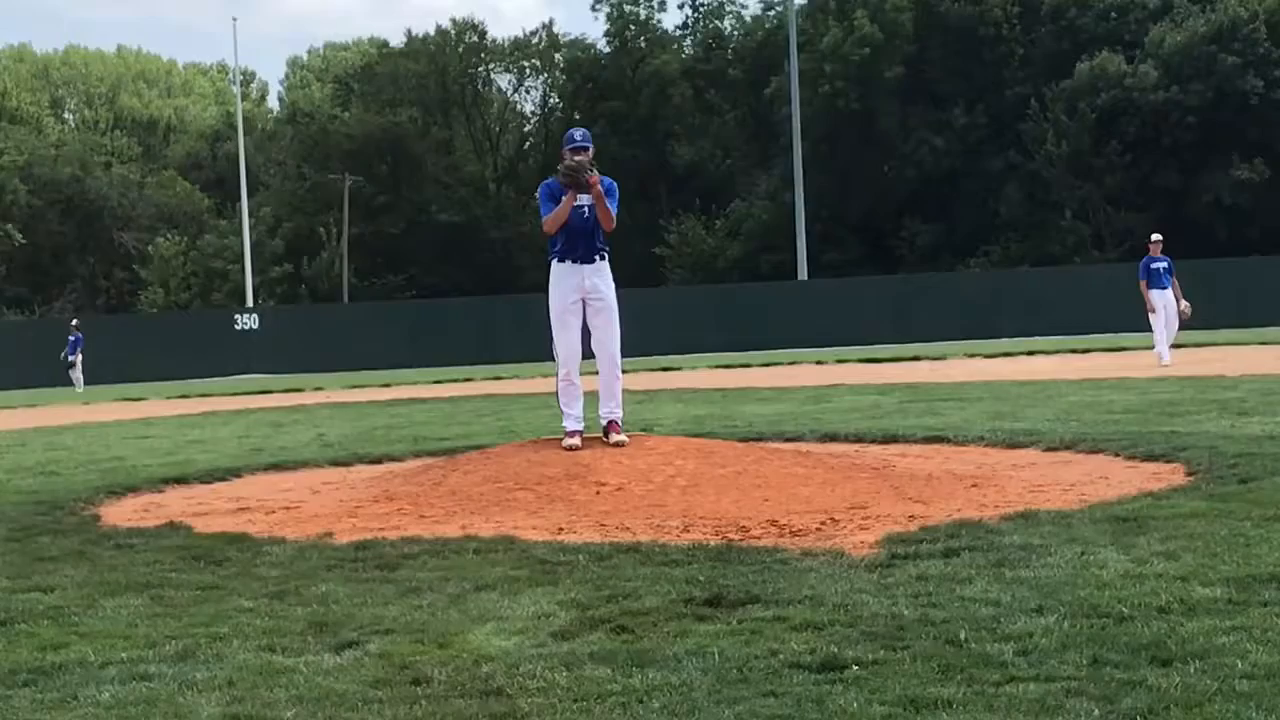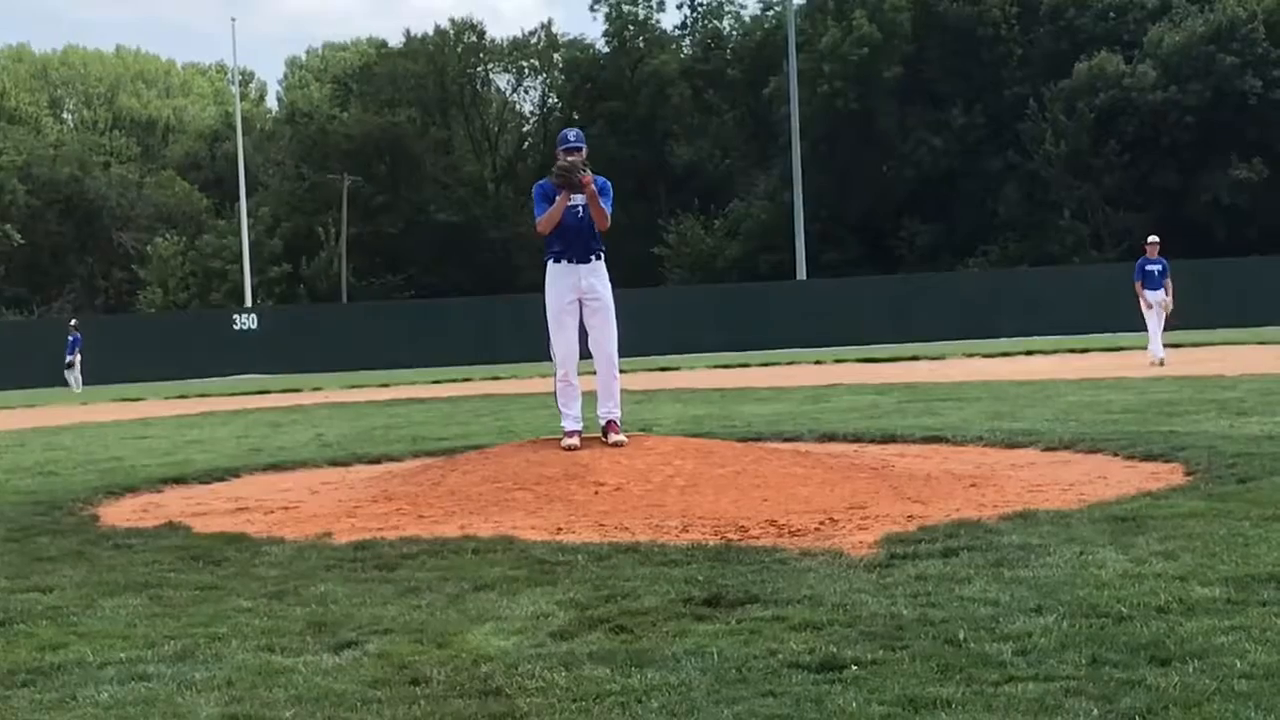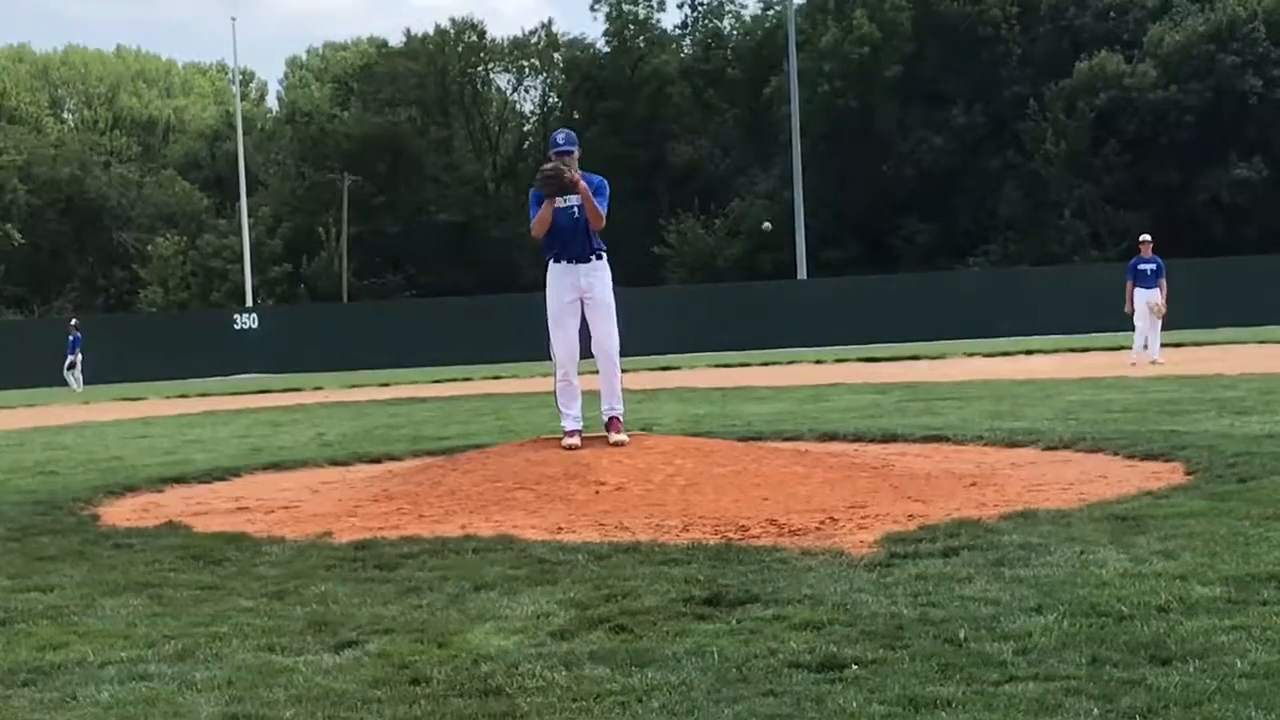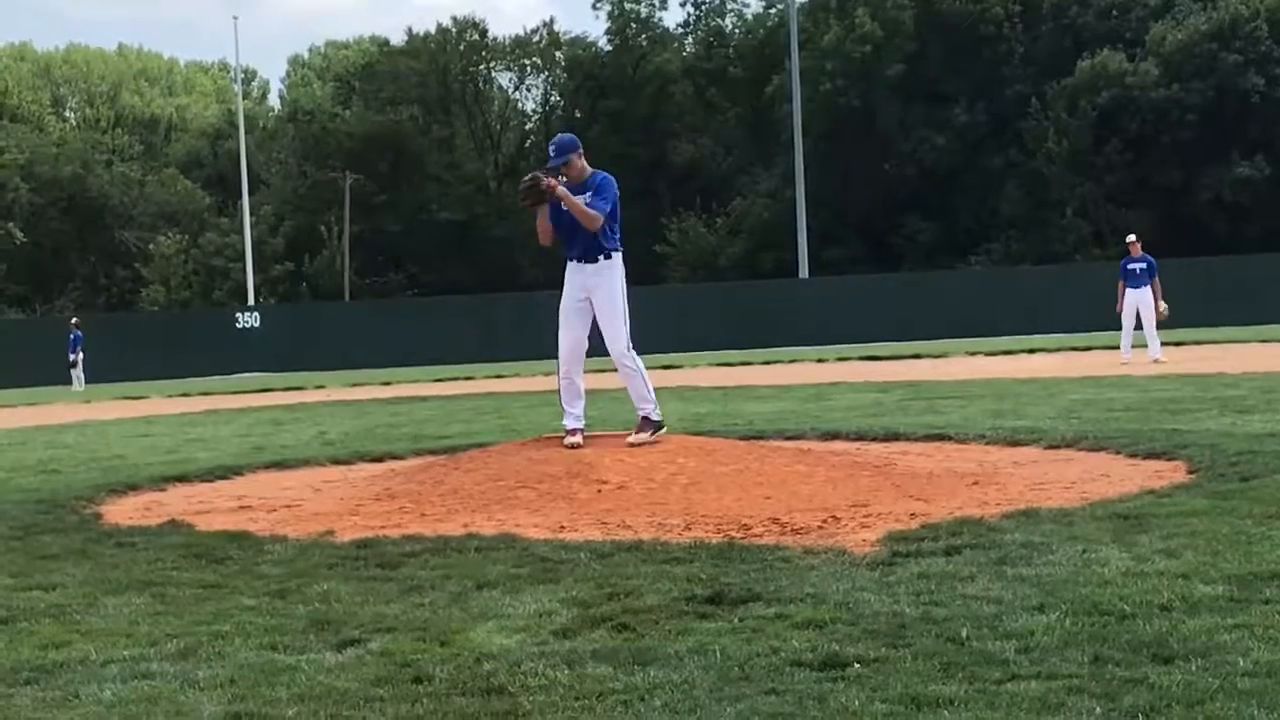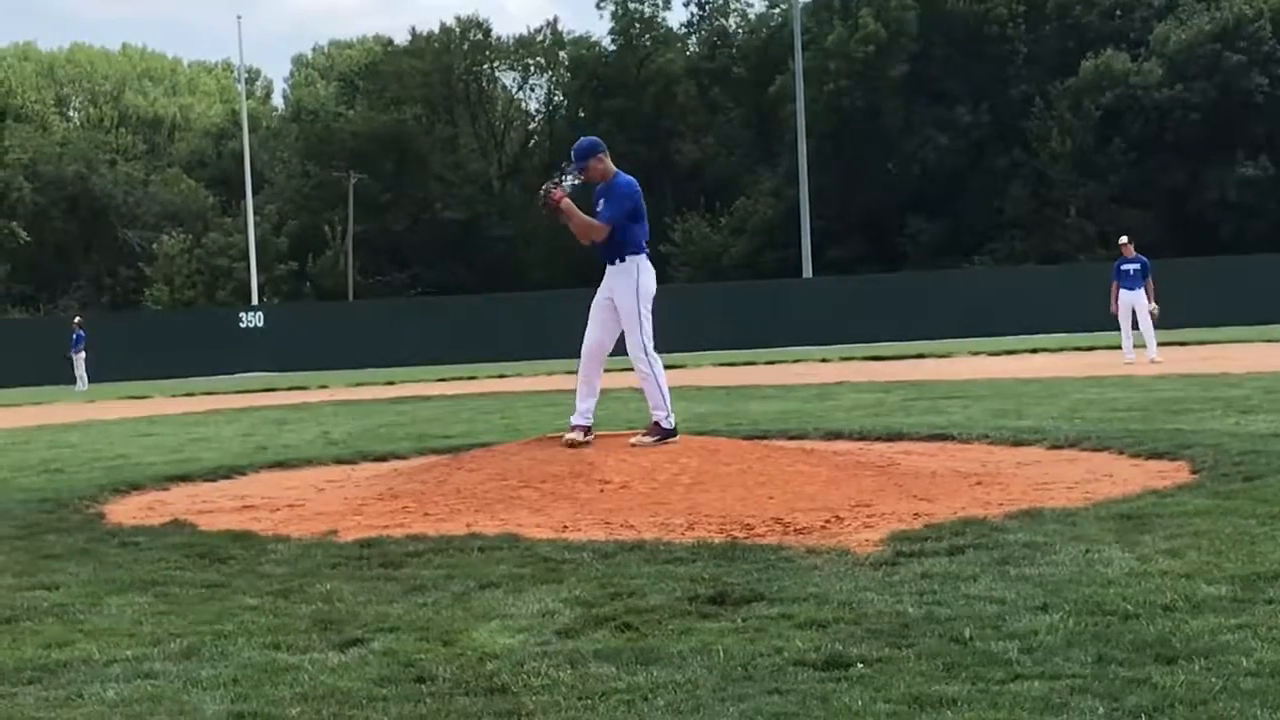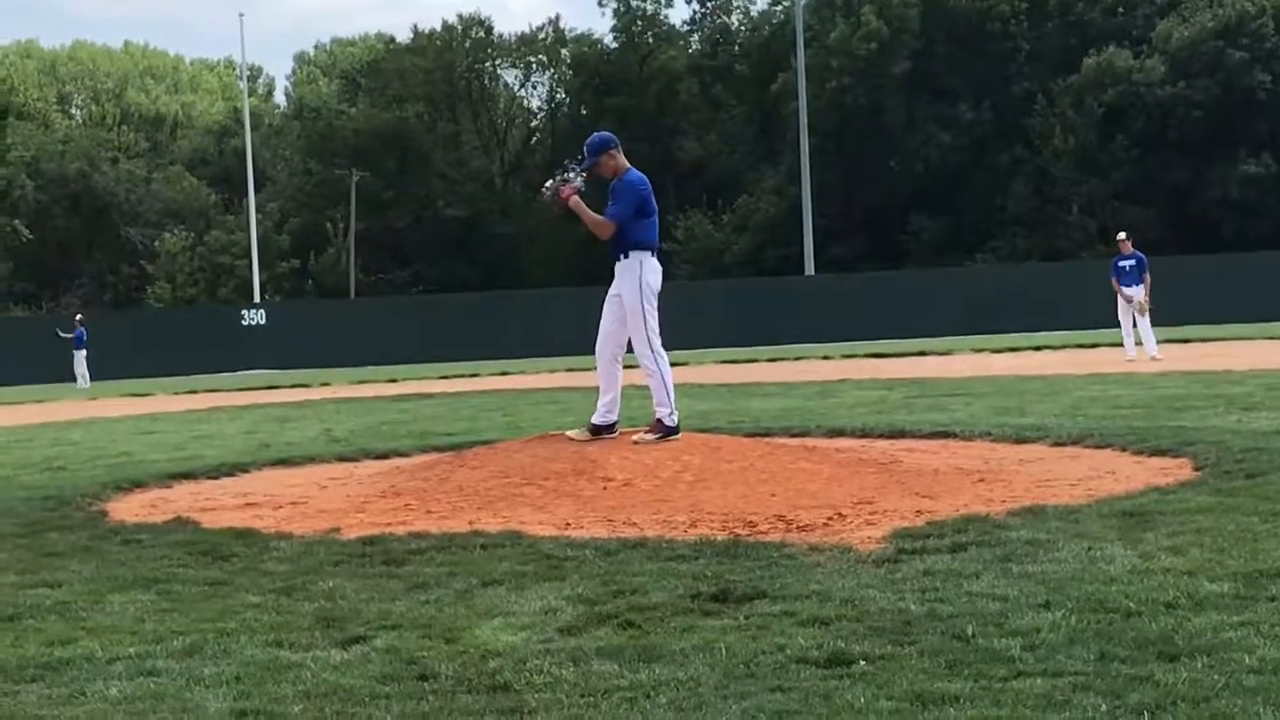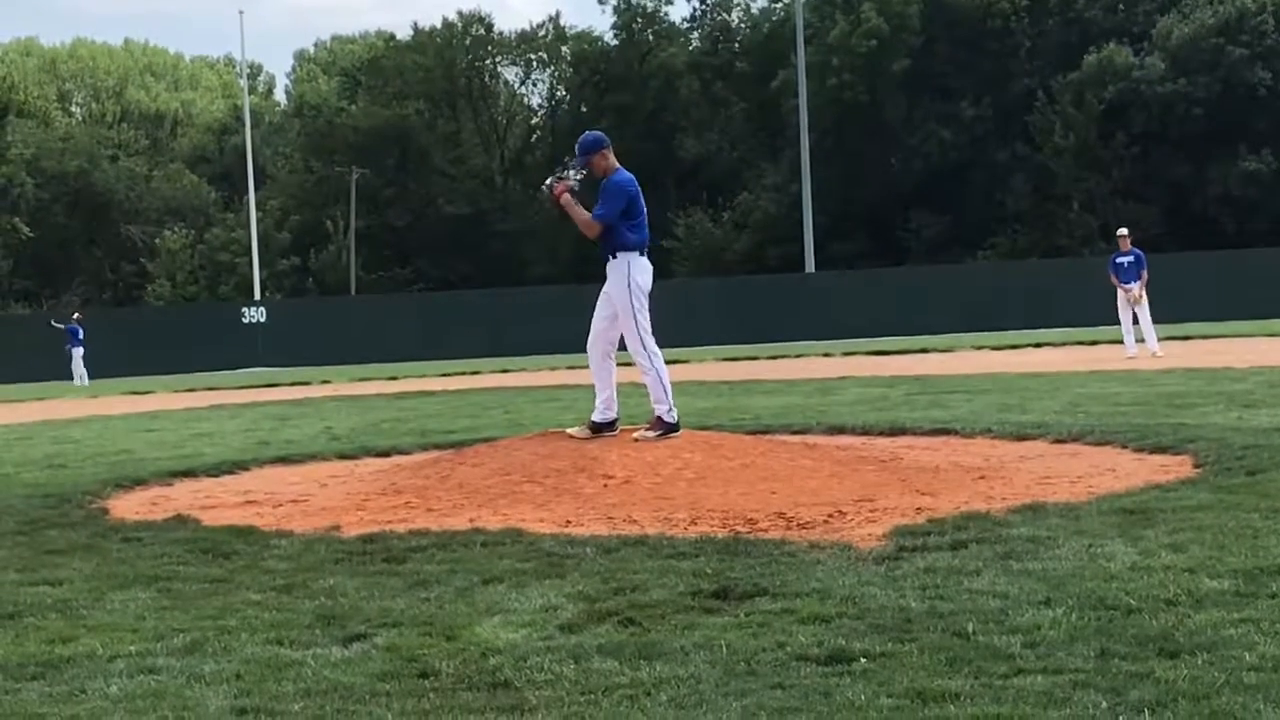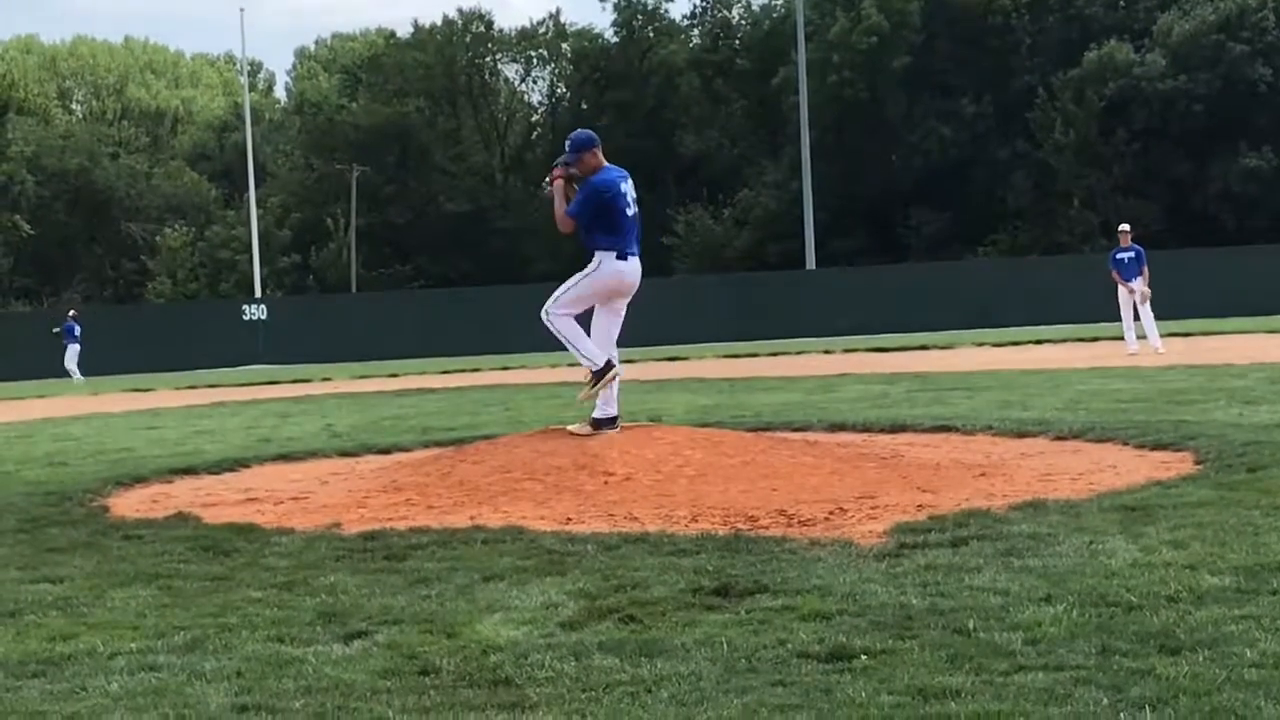
dt=0.3s
person 1, frame 1
left shoulder: (607, 185)
right shoulder: (551, 187)
left elbow: (609, 224)
right elbow: (549, 226)
left wrist: (597, 193)
right wrist: (572, 194)
left hip: (598, 270)
right hip: (564, 272)
left knee: (609, 350)
right knee: (566, 354)
left ankle: (611, 420)
right ankle: (572, 425)
person 1, frame 2
left shoulder: (601, 184)
right shoulder: (544, 188)
left elbow: (604, 224)
right elbow: (542, 227)
left wrist: (590, 192)
right wrist: (565, 194)
left hip: (594, 270)
right hip: (559, 273)
left knee: (606, 350)
right knee: (564, 355)
left ankle: (610, 420)
right ankle: (571, 425)
person 1, frame 3
left shoulder: (596, 183)
right shoulder: (541, 190)
left elbow: (599, 222)
right elbow: (537, 232)
left wrist: (582, 190)
right wrist: (549, 198)
left hip: (595, 269)
right hip: (560, 273)
left knee: (607, 347)
right knee: (563, 354)
left ankle: (613, 418)
right ankle: (571, 425)
person 1, frame 4
left shoulder: (604, 182)
right shoulder: (558, 191)
left elbow: (594, 222)
right elbow: (545, 239)
left wrist: (565, 195)
right wrist: (542, 204)
left hip: (606, 269)
right hip: (575, 273)
left knee: (620, 348)
right knee: (568, 352)
left ankle: (651, 416)
right ankle: (573, 424)
person 1, frame 5
left shoulder: (624, 186)
right shoulder: (602, 191)
left elbow: (599, 233)
right elbow: (587, 238)
left wrist: (567, 205)
right wrist: (563, 211)
left hip: (633, 271)
right hip: (613, 273)
left knee: (641, 350)
right knee: (592, 350)
left ankle: (665, 423)
right ankle: (582, 421)
person 1, frame 6
left shoulder: (633, 182)
right shoulder: (619, 184)
left elbow: (606, 230)
right elbow: (605, 229)
left wrist: (574, 202)
right wrist: (575, 203)
left hip: (639, 268)
right hip: (624, 270)
left knee: (647, 346)
right knee: (607, 349)
left ankle: (667, 420)
right ankle: (605, 420)
person 1, frame 7
left shoulder: (618, 184)
right shoulder: (620, 181)
left elbow: (592, 230)
right elbow: (600, 222)
left wrist: (565, 199)
right wrist: (570, 201)
left hip: (628, 267)
right hip: (621, 267)
left knee: (640, 343)
right knee: (599, 345)
left ankle: (667, 417)
right ankle: (605, 418)
person 1, frame 8
left shoulder: (597, 184)
right shoulder: (621, 176)
left elbow: (566, 225)
left wrist: (558, 185)
right wrist: (571, 184)
left hip: (608, 266)
right hip: (628, 266)
left knee: (554, 312)
right knee: (603, 342)
left ankle: (600, 367)
right ankle: (606, 415)
